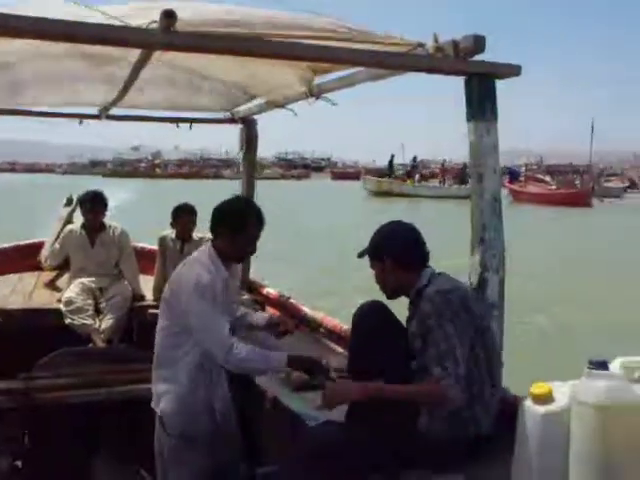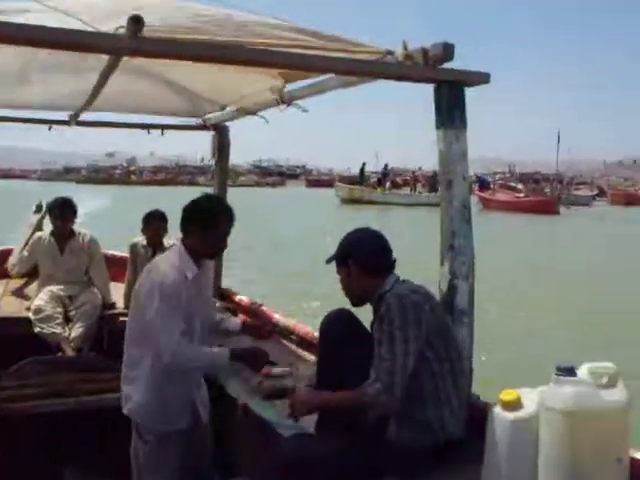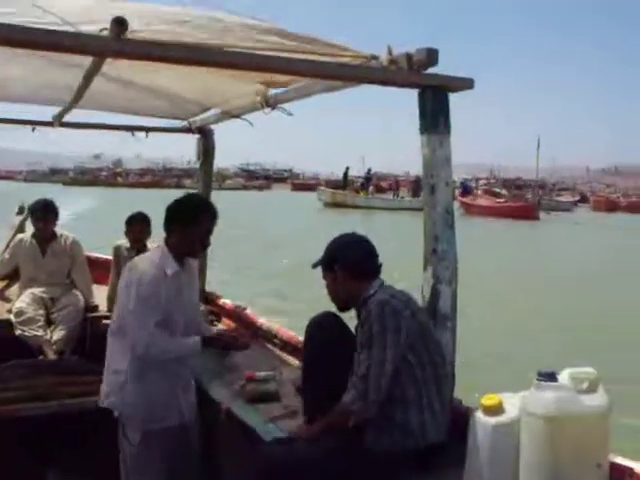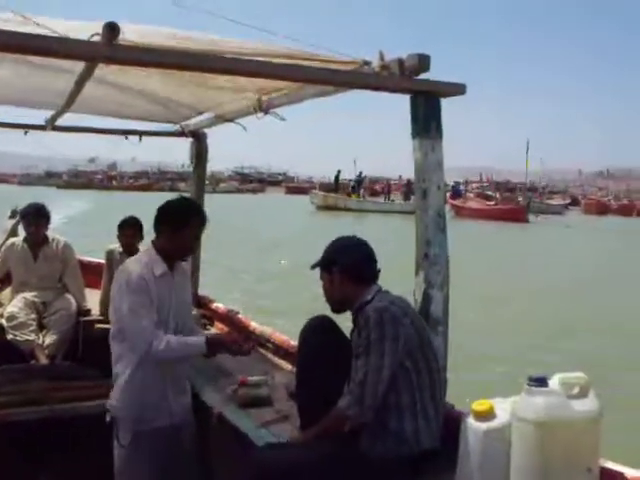
dt=0.2s
person 1, frame 1
left shoulder: (229, 267)
right shoulder: (195, 278)
right elbow: (227, 352)
left wrist: (263, 320)
right wrist: (291, 362)
left hip: (213, 383)
right hip: (183, 391)
person 1, frame 2
left shoulder: (204, 268)
right shoulder: (163, 277)
right elbow: (173, 353)
left wrist: (240, 325)
right wrist: (235, 355)
left hip: (190, 391)
right hip: (158, 396)
person 1, frame 3
left shoulder: (190, 268)
right shoulder: (143, 273)
right elbow: (146, 344)
left wrist: (215, 336)
right wrist: (205, 343)
left hip: (179, 392)
right hip: (144, 397)
person 1, frame 4
left shoulder: (182, 271)
right shoulder: (134, 275)
right elbow: (150, 343)
left wrist: (212, 340)
right wrist: (208, 343)
left hip: (175, 395)
right hip: (140, 399)
person 2, frame 1
left shoulder: (442, 299)
right shoulder: (425, 293)
left elbow: (449, 391)
left wrist: (366, 390)
left hip: (449, 432)
right hip: (428, 402)
left knee: (319, 444)
right knee: (368, 317)
right ankle: (357, 427)
person 2, frame 2
left shoulder: (401, 303)
right shoulder: (393, 297)
left elbow: (384, 396)
left wrist: (319, 399)
left hip: (419, 439)
right hip: (403, 411)
left knee: (293, 457)
right knee: (338, 325)
right ankle: (330, 437)
person 2, frame 3
left shoulder: (383, 308)
right shoulder: (377, 302)
left elbow: (361, 403)
left wrist: (314, 429)
left hip: (402, 444)
right hip: (383, 416)
right knee: (323, 328)
right ankle: (318, 442)
person 2, frame 4
left shoulder: (382, 315)
right shoulder: (372, 308)
left elbow: (357, 409)
left wrist: (309, 435)
left hip: (394, 450)
right hip: (377, 421)
right knee: (317, 332)
right ankle: (317, 443)
person 3, frame 1
left shoulder: (118, 234)
right shoulder: (70, 233)
left elbow: (129, 265)
right elbow: (48, 262)
left wrist: (136, 291)
left hip: (111, 284)
right hip: (82, 283)
left knee: (124, 295)
right knee: (71, 300)
left ankle: (103, 341)
right ankle: (98, 341)
person 3, frame 2
left shoulder: (88, 241)
right shoulder: (39, 241)
left elbow: (99, 273)
right elbow: (15, 269)
left wrist: (106, 299)
left hip: (80, 291)
right hip: (51, 291)
left knee: (93, 304)
right knee: (40, 308)
left ankle: (72, 350)
right ankle: (67, 349)
person 3, frame 3
left shoulder: (70, 243)
right shoulder: (21, 243)
left elbow: (81, 275)
left wrist: (89, 301)
left hip: (62, 293)
right hip: (33, 293)
left knee: (75, 306)
right knee: (21, 310)
left ankle: (54, 353)
right ankle: (49, 352)
person 3, frame 4
left shoulder: (62, 246)
left elbow: (73, 278)
left wrist: (82, 305)
left hip: (55, 298)
right hip: (25, 298)
left knee: (68, 311)
right knee: (13, 315)
left ankle: (46, 358)
right ankle: (40, 356)
